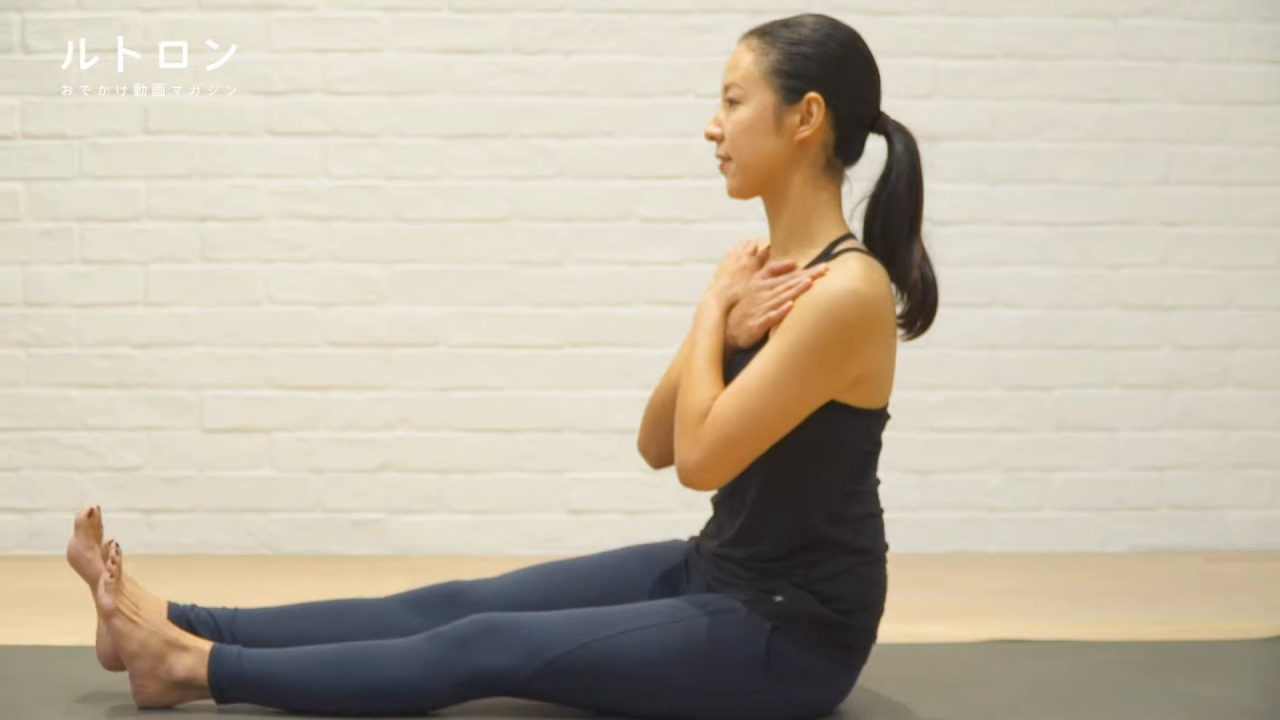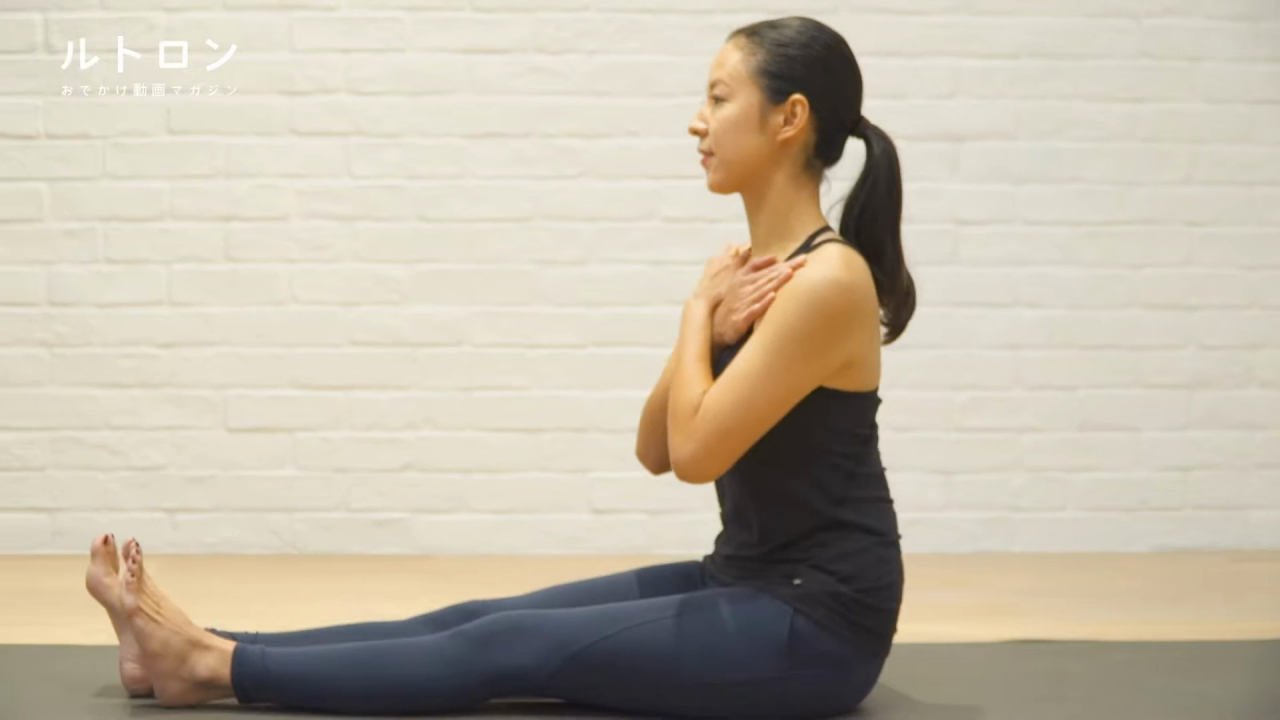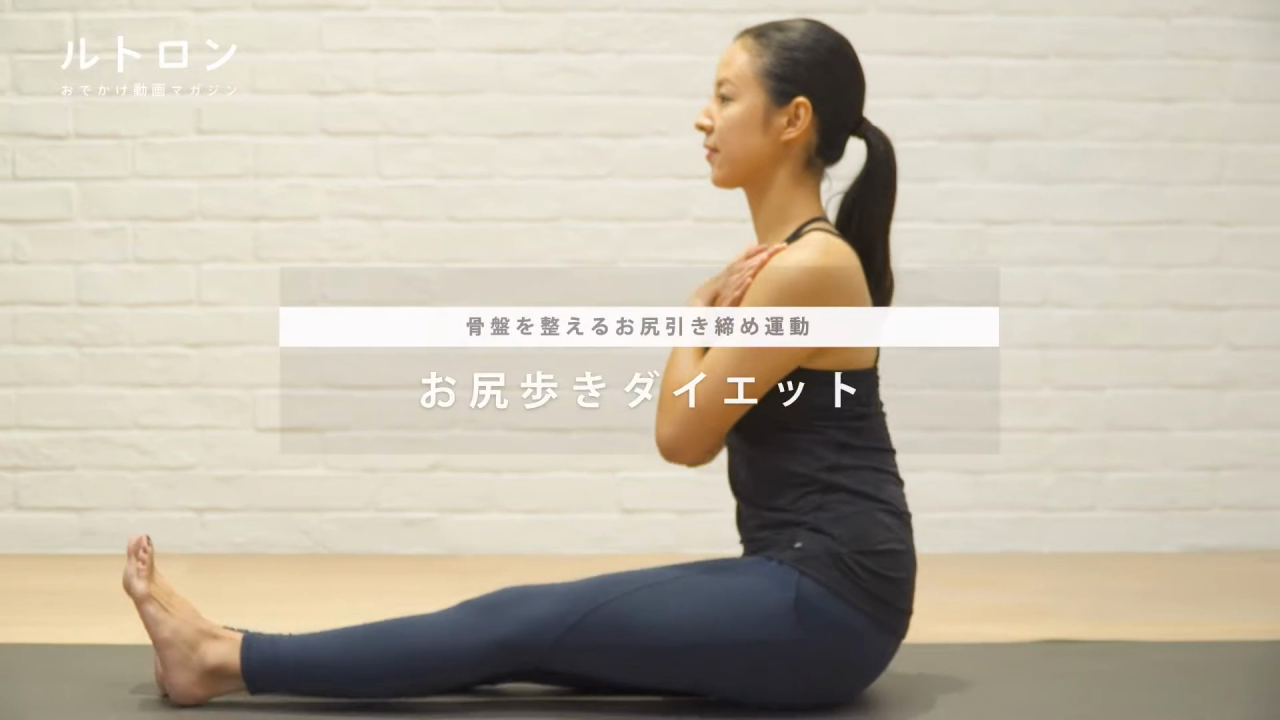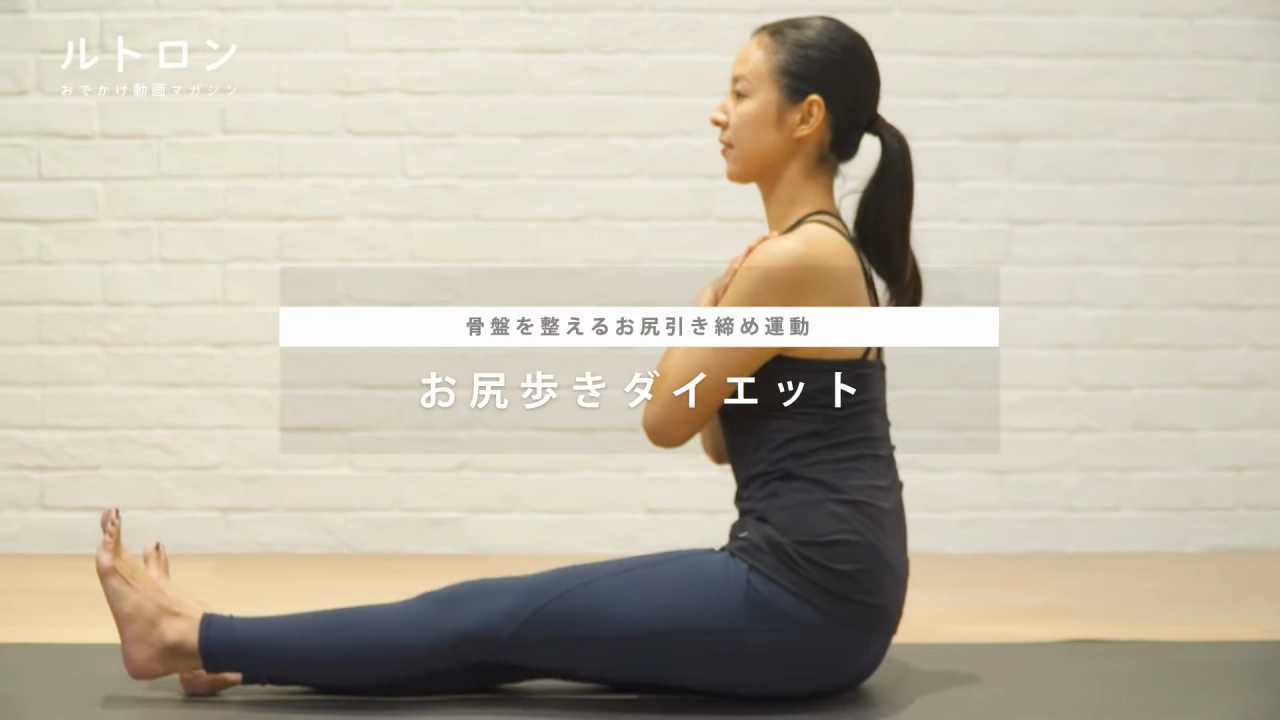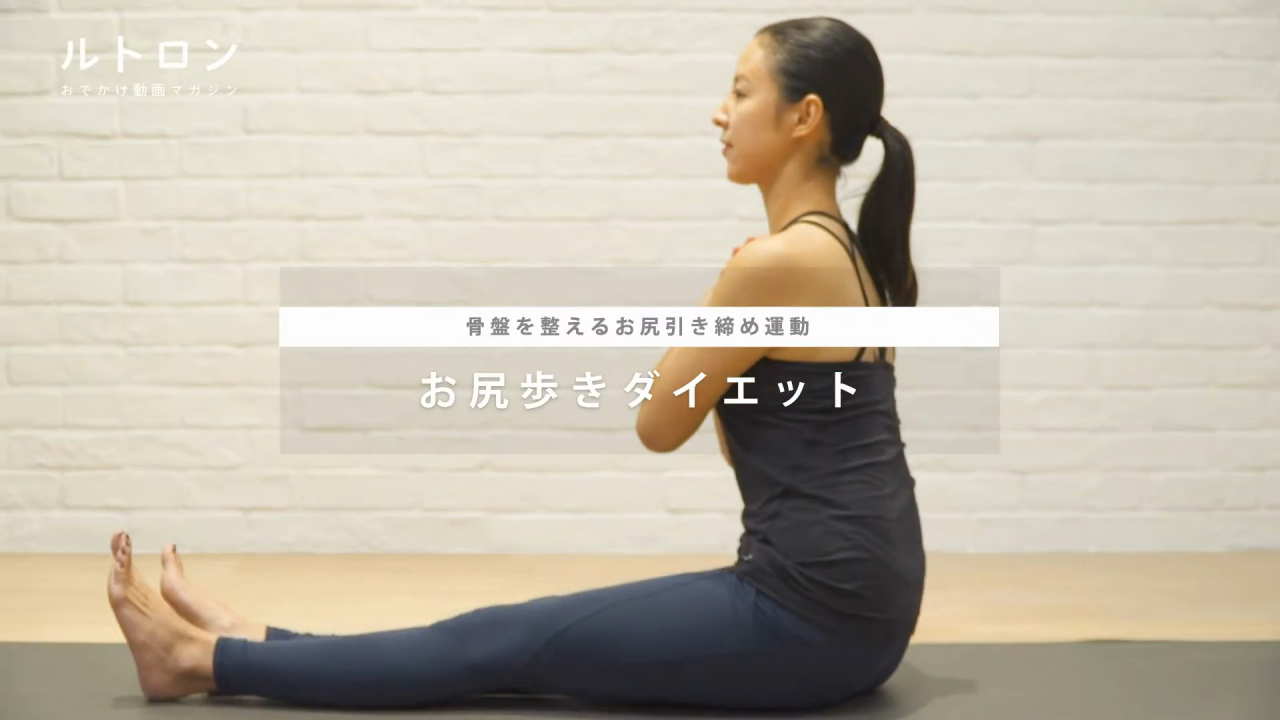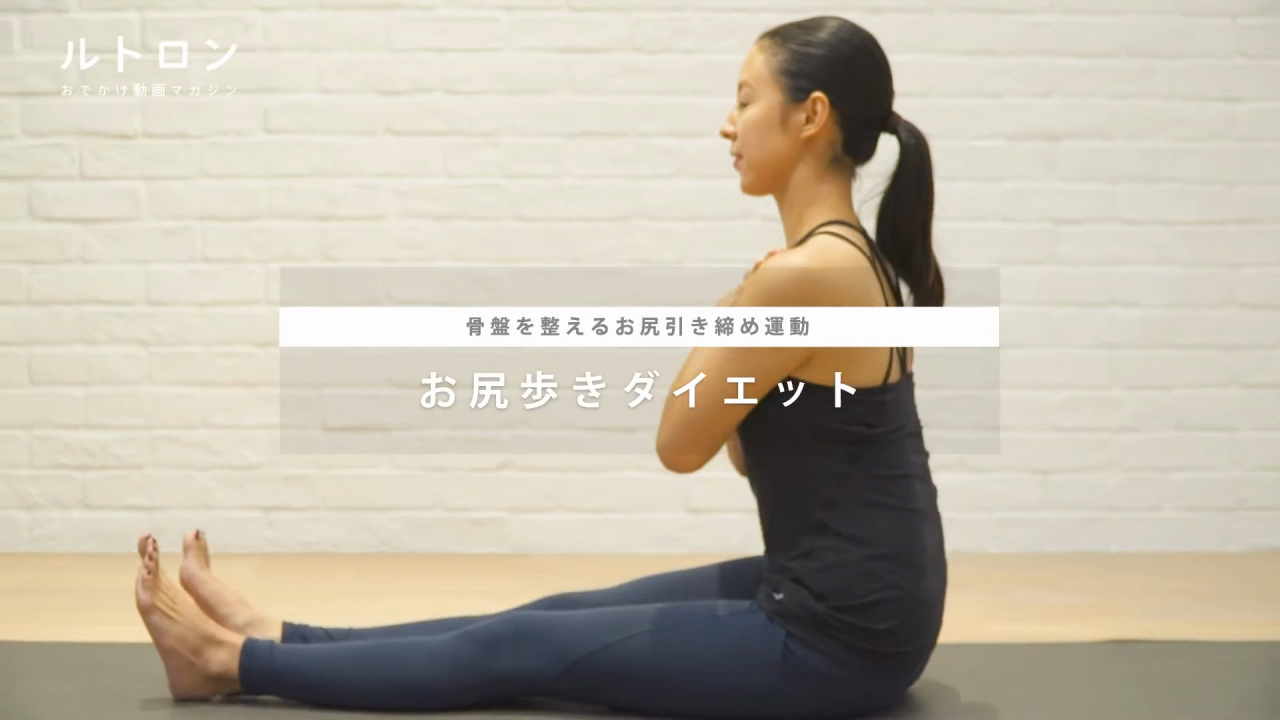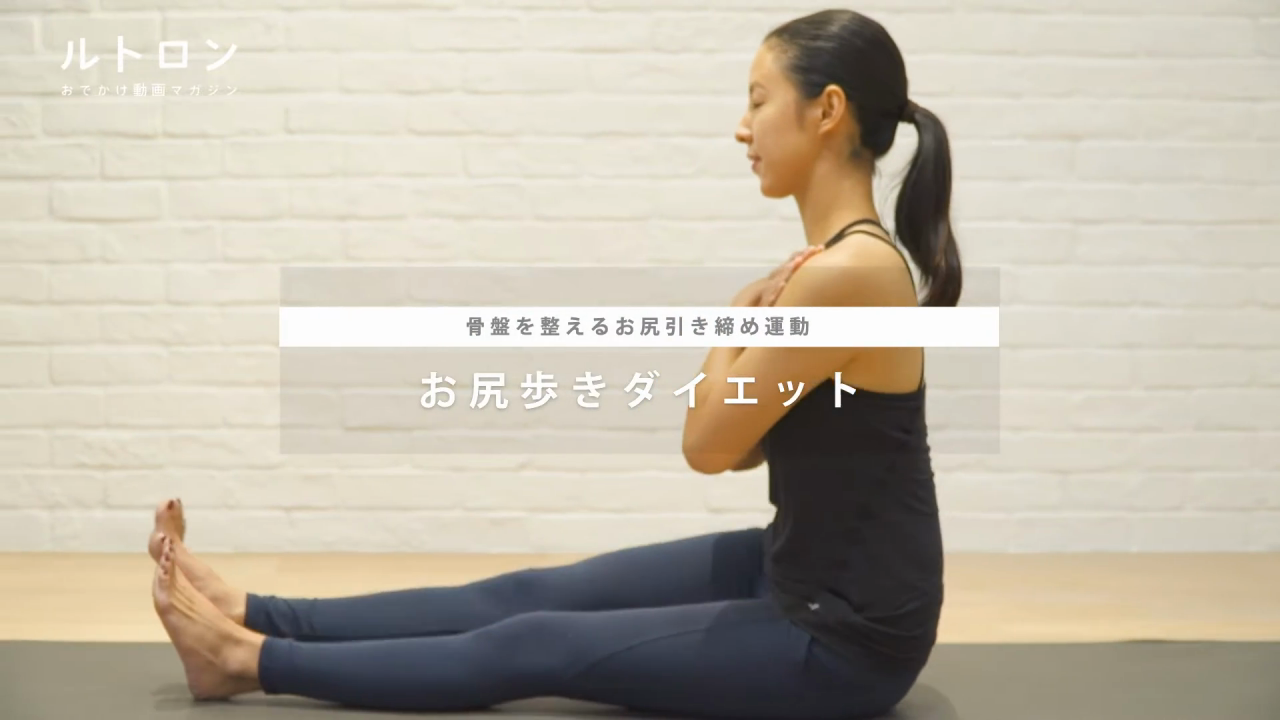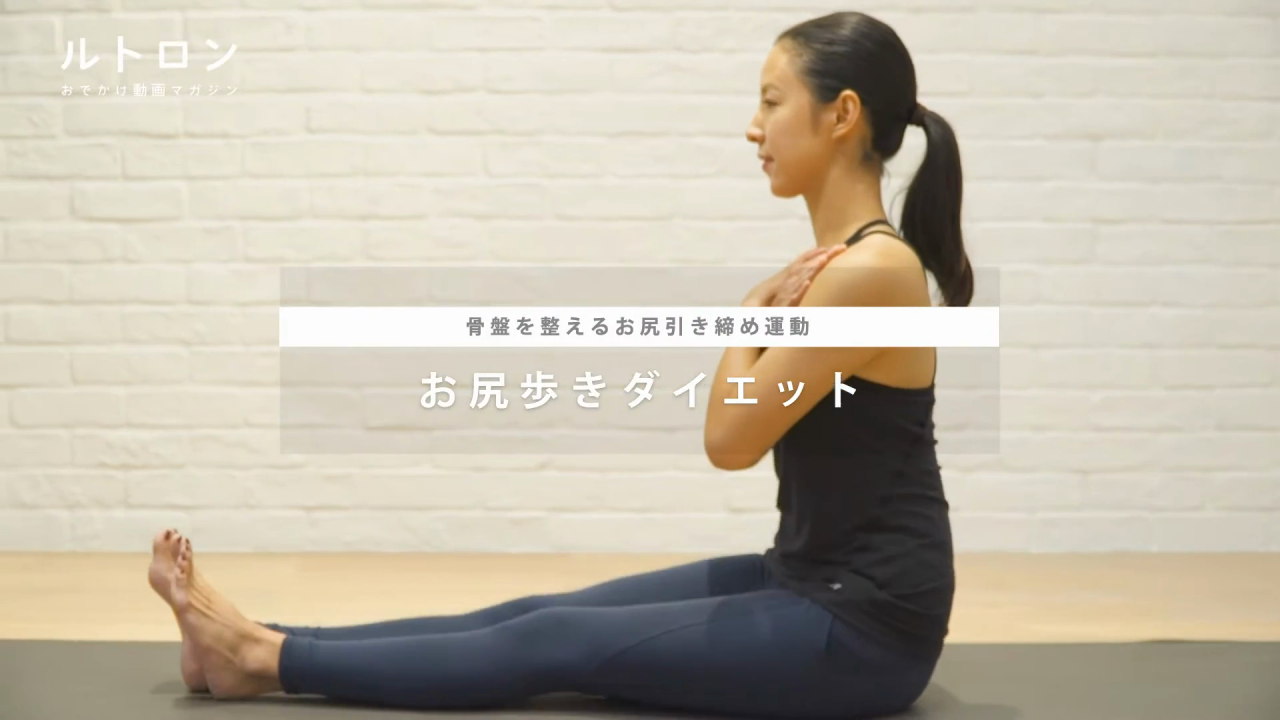
dt=0.3s
person 1, frame 1
left shoulder: (848, 292)
right shoulder: (763, 266)
left elbow: (702, 459)
right elbow: (656, 445)
left wrist: (711, 314)
right wrist: (722, 331)
left hip: (795, 635)
right hip: (719, 580)
left knee: (488, 650)
right knee: (460, 607)
right ankle: (178, 621)
person 1, frame 2
left shoulder: (830, 280)
right shoulder: (747, 270)
left elbow: (697, 452)
right elbow: (654, 453)
left wrist: (697, 314)
right wrist: (712, 325)
left hip: (814, 628)
right hip: (739, 587)
left knee: (509, 651)
right knee: (481, 624)
right ankle: (210, 646)
person 1, frame 3
left shoulder: (810, 267)
right shoulder: (777, 261)
left elbow: (680, 435)
right elbow: (701, 438)
left wrist: (698, 316)
right wrist: (712, 317)
left hip: (828, 607)
right hip: (805, 599)
left knee: (519, 622)
right knee: (520, 632)
person 1, frame 4
left shoulder: (797, 258)
right shoulder: (820, 252)
left elbow: (668, 419)
right elbow: (721, 440)
left wrist: (704, 309)
right wrist: (721, 309)
left hip: (799, 596)
right hip: (818, 602)
left knee: (488, 615)
right knee: (517, 635)
person 1, frame 5
left shoulder: (781, 259)
right shoulder: (836, 252)
left elbow: (661, 423)
left wrist: (705, 318)
left hip: (813, 616)
right hip: (846, 608)
left knee: (500, 642)
right knee: (539, 624)
person 1, frame 6
left shoulder: (804, 273)
right shoulder: (851, 261)
left elbow: (680, 445)
right elbow: (753, 452)
left wrist: (718, 331)
right wrist: (737, 334)
left hip: (835, 642)
right hip: (854, 612)
left knee: (523, 650)
right knee: (562, 618)
person 1, frame 7
left shoulder: (849, 272)
right shoulder: (830, 263)
left elbow: (709, 444)
right elbow: (739, 444)
left hip: (841, 641)
right hip: (794, 579)
left knee: (534, 650)
right knee: (532, 595)
person 1, frame 8
left shoulder: (872, 272)
right shoulder: (835, 266)
left elbow: (730, 440)
right elbow: (746, 432)
left wrist: (751, 316)
right wrist: (769, 319)
left hip: (862, 632)
right hip: (803, 587)
left knee: (553, 646)
right knee: (543, 616)
